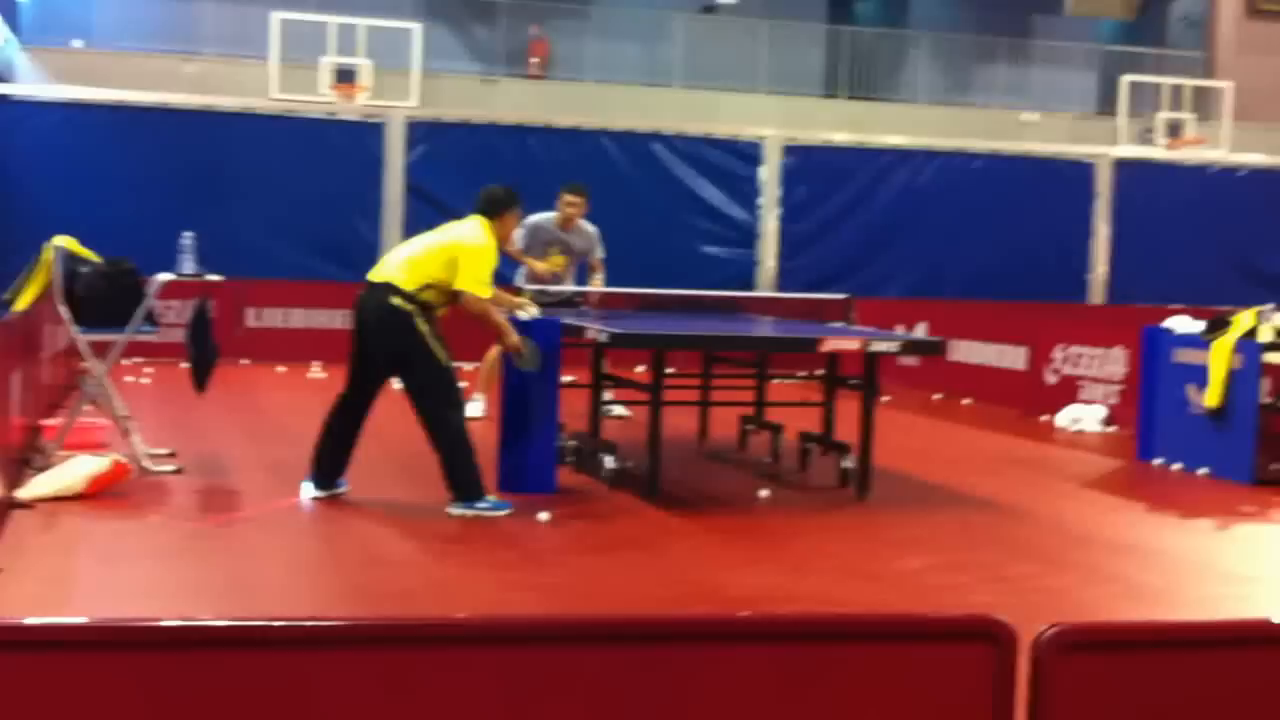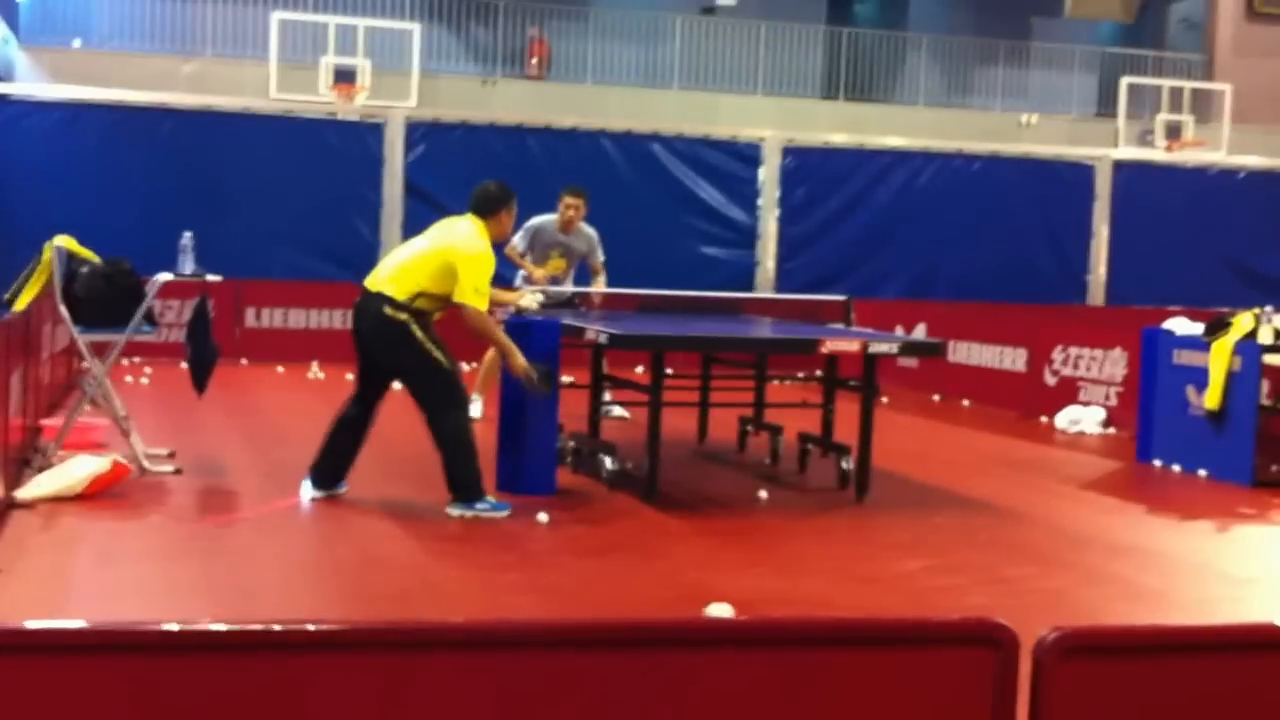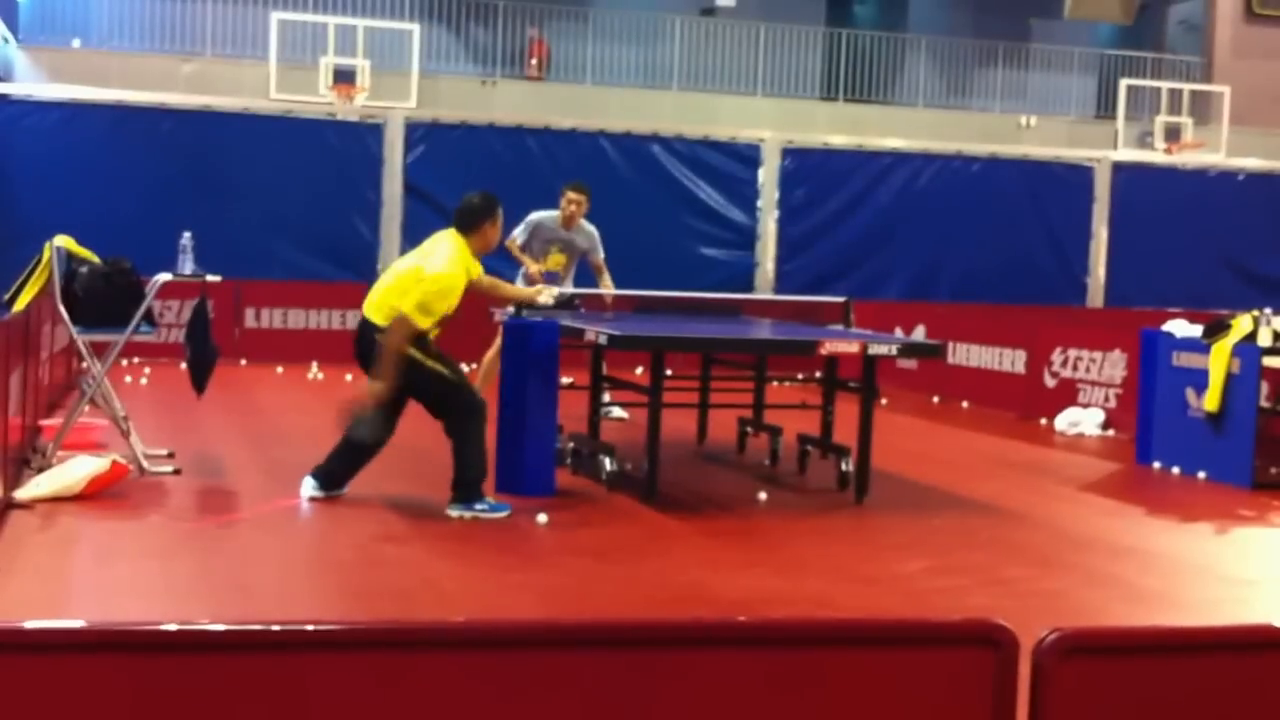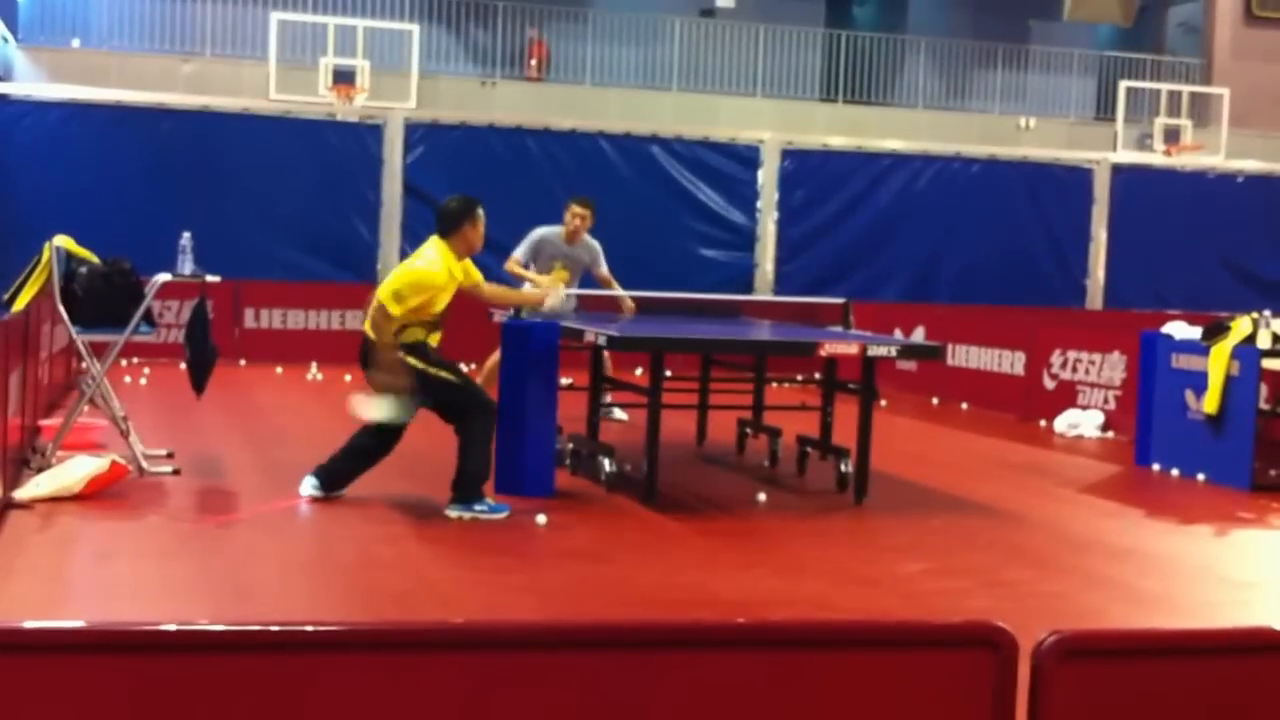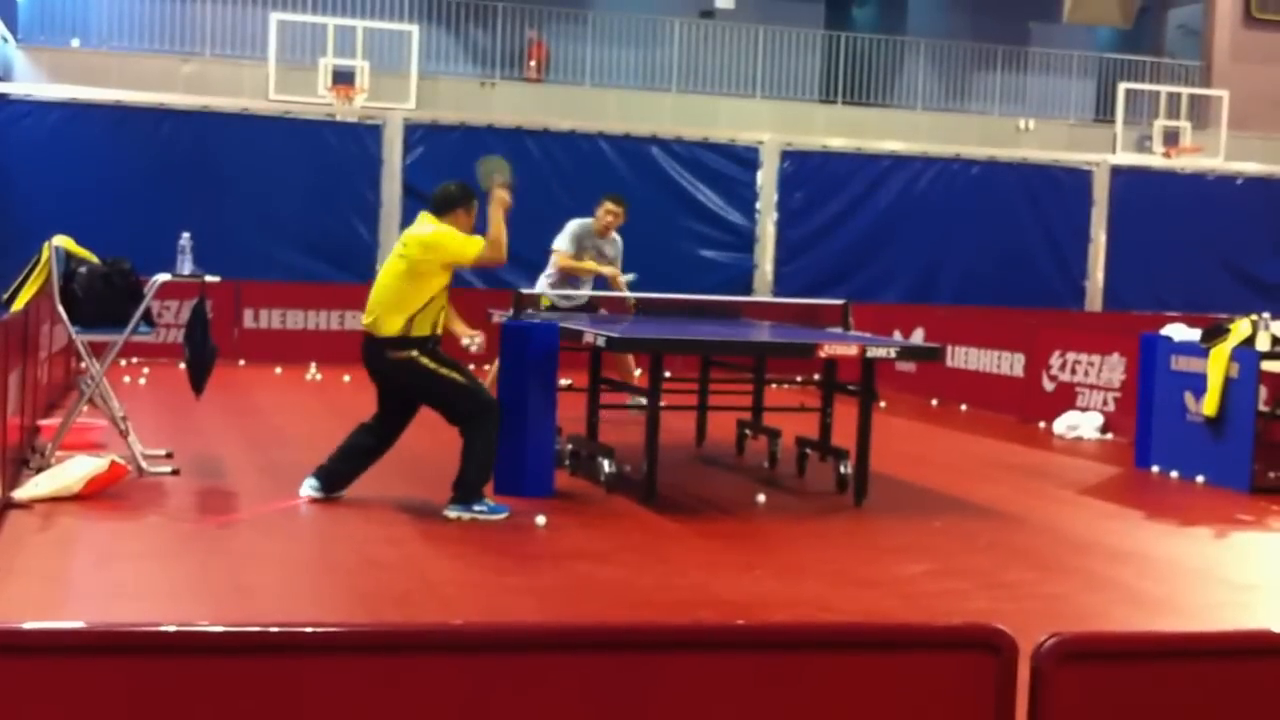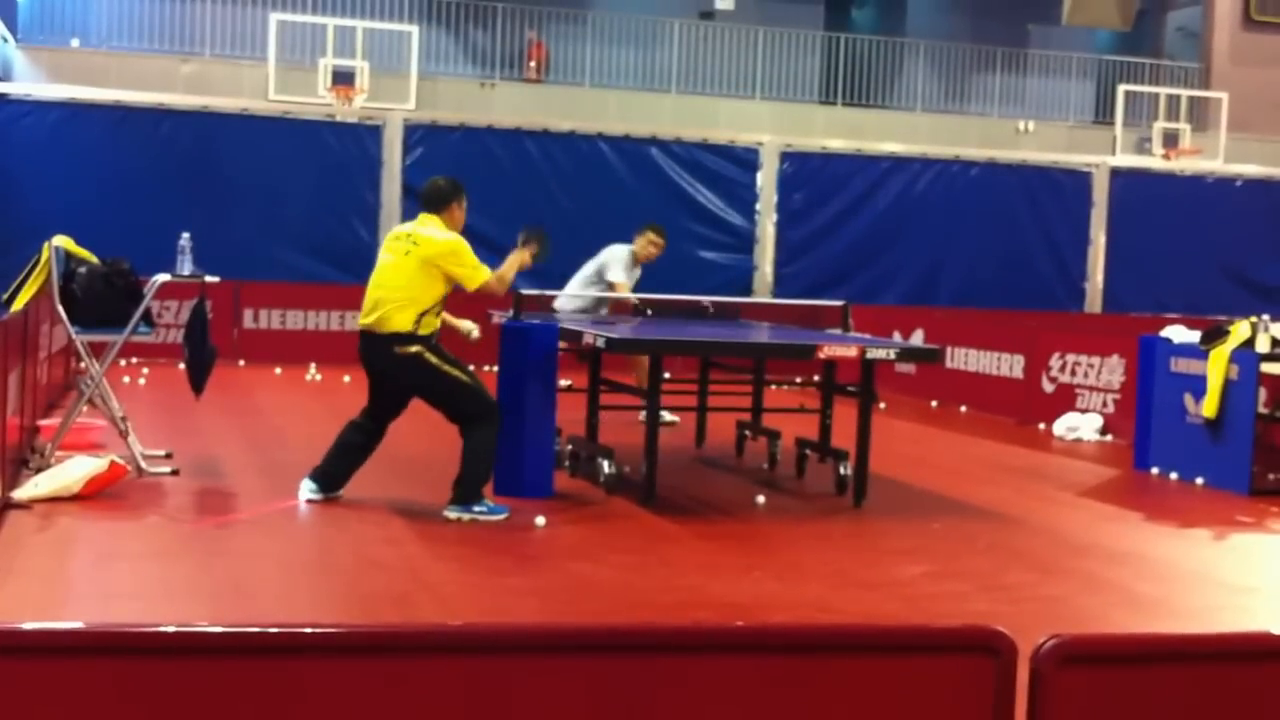
dt=0.2s
person 1, frame 1
left shoulder: (462, 229)
right shoulder: (481, 243)
left elbow: (465, 287)
right elbow: (471, 301)
left wrist: (510, 302)
right wrist: (505, 331)
left hip: (373, 301)
right hip: (399, 311)
left knee: (356, 395)
right knee: (443, 403)
left ankle: (322, 480)
right ankle: (469, 496)
person 1, frame 2
left shoulder: (455, 226)
right shoulder: (476, 249)
right elbow: (473, 314)
left wrist: (508, 297)
right wrist: (510, 352)
left hip: (370, 309)
right hip: (395, 318)
left knee: (364, 401)
right knee: (448, 405)
left ankle: (322, 480)
right ankle: (468, 497)
person 1, frame 3
left shoulder: (451, 244)
right shoulder: (447, 271)
left elbow: (481, 282)
right elbow: (401, 325)
left wrist: (526, 294)
right wrist: (383, 381)
left hip: (380, 334)
right hip: (385, 338)
left knee: (380, 418)
right knee: (467, 408)
left ankle: (323, 480)
right ankle: (467, 498)
person 1, frame 4
left shoulder: (451, 256)
right shoulder: (428, 271)
left elbow: (483, 291)
right elbow: (380, 315)
left wrist: (532, 297)
right wrist: (388, 370)
left hip: (401, 348)
right hip: (395, 354)
left knee: (388, 425)
right knee: (479, 410)
left ankle: (324, 480)
right ankle: (467, 499)
person 1, frame 5
left shoulder: (421, 235)
right shoulder: (435, 238)
right elbow: (496, 254)
left wrist: (460, 329)
right wrist: (497, 209)
left hip: (381, 347)
right hip: (404, 353)
left knee: (388, 420)
right knee: (482, 412)
left ankle: (323, 482)
right ankle: (467, 500)
person 1, frame 6
left shoulder: (399, 235)
right shoulder: (448, 243)
right elbow: (496, 285)
left wrist: (451, 321)
right wrist: (516, 260)
left hip: (374, 343)
right hip: (407, 349)
left knee: (376, 416)
right knee: (483, 413)
left ankle: (321, 483)
right ankle: (467, 501)
person 2, frame 1
left shoulder: (589, 234)
right shoulder: (536, 223)
left elbow: (596, 268)
right elbow: (510, 248)
left wrist: (596, 281)
right wrist: (533, 264)
left hip: (563, 296)
right hip: (530, 292)
left ankle: (606, 399)
right ankle: (478, 398)
person 2, frame 2
left shoulder: (589, 237)
right shoulder: (537, 226)
left elbow: (597, 271)
right elbow: (510, 251)
left wrist: (599, 283)
right wrist: (531, 269)
left hip: (562, 297)
left ankle: (605, 400)
right ankle: (476, 399)
person 2, frame 3
left shoulder: (589, 234)
right shoulder: (538, 220)
left elbow: (599, 267)
right elbow: (511, 244)
left wrist: (606, 284)
right wrist: (528, 263)
right knee: (502, 344)
left ankle: (604, 401)
person 2, frame 4
left shoulder: (591, 248)
right shoulder: (541, 237)
left elbow: (605, 279)
right elbow: (511, 265)
left wrist: (622, 296)
right wrist: (536, 279)
left hip: (566, 310)
left ankle: (606, 403)
person 2, frame 5
left shoulder: (615, 243)
right shoulder: (576, 228)
left elbow: (612, 278)
right elbow: (559, 263)
right wrist: (600, 268)
left hip: (580, 301)
right hip: (551, 297)
left ankle: (637, 398)
person 2, frame 6
left shoulder: (637, 265)
right shoulder: (620, 256)
right elbow: (624, 296)
left hip: (595, 317)
right hip: (570, 312)
left knee: (639, 352)
